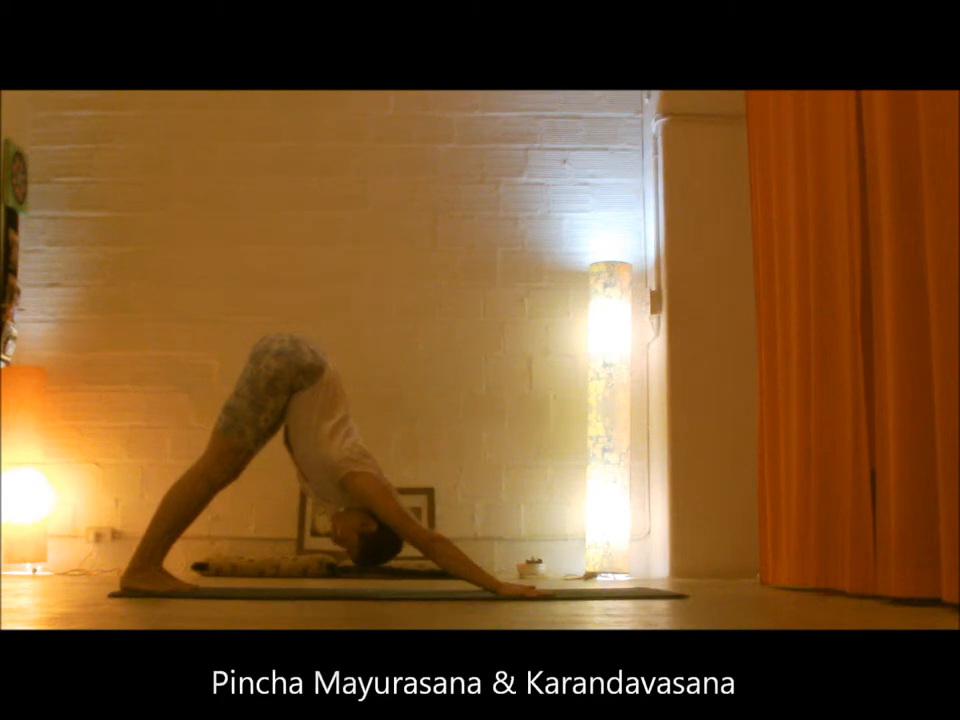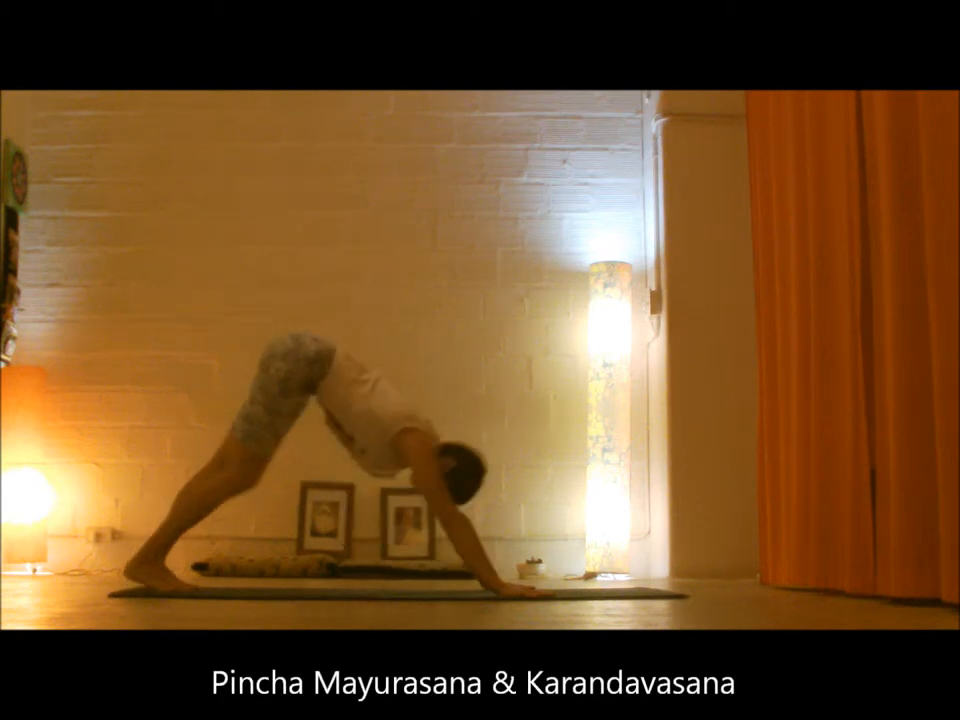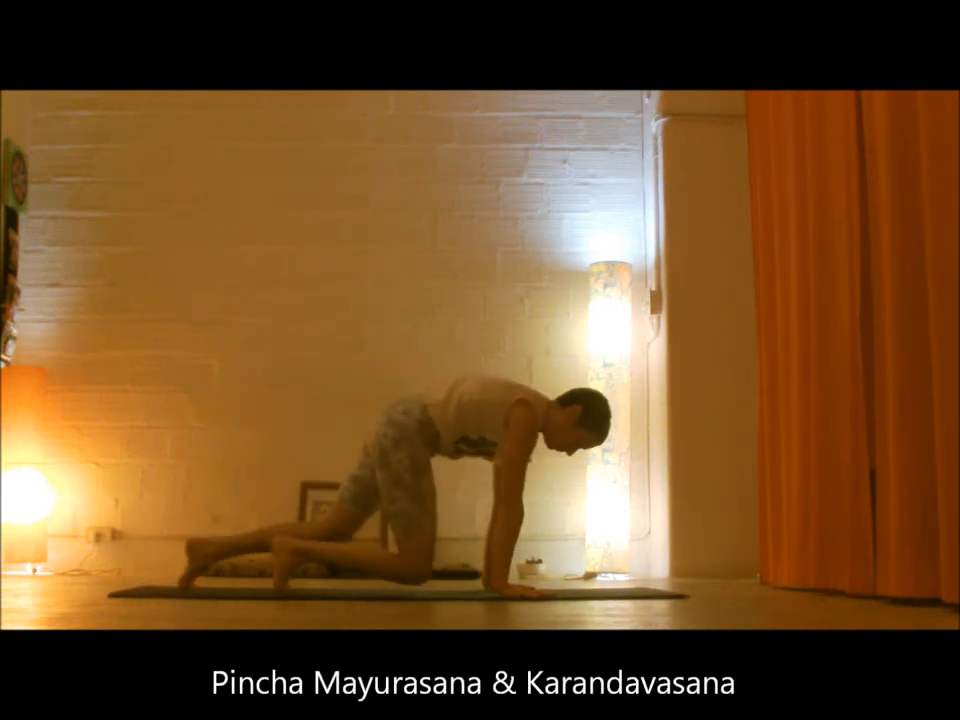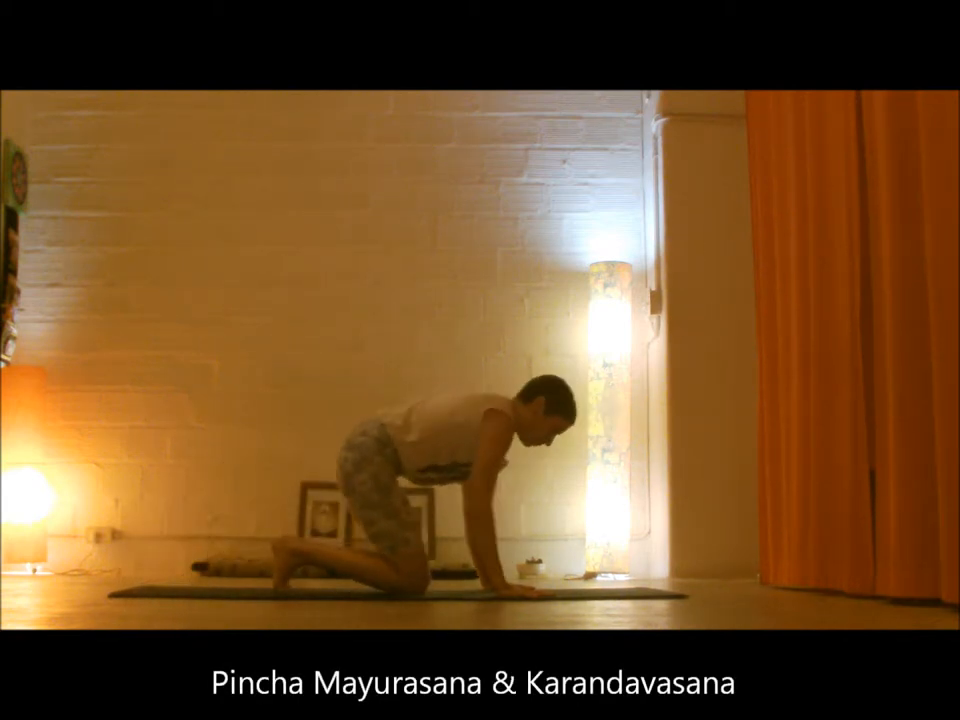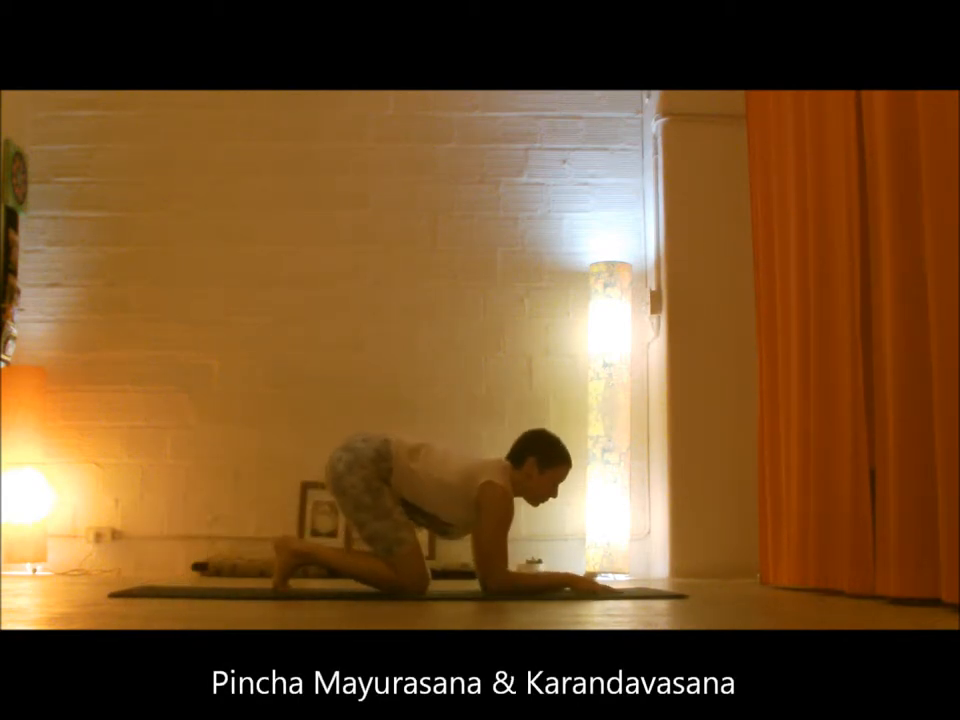
dt=1s
person 1, frame 1
right shoulder: (359, 483)
left elbow: (428, 541)
right elbow: (430, 541)
left hip: (292, 369)
right hip: (285, 360)
left knee: (225, 473)
right knee: (215, 468)
left ankle: (150, 566)
right ankle: (140, 567)
person 1, frame 2
left shoulder: (422, 444)
right shoulder: (418, 444)
left elbow: (450, 519)
right elbow: (450, 518)
left wrist: (485, 577)
right wrist: (496, 584)
left hip: (303, 365)
right hip: (299, 359)
left knee: (227, 467)
right knee: (239, 475)
left ankle: (153, 562)
right ankle: (146, 558)
person 1, frame 3
left shoulder: (514, 420)
right shoulder: (529, 415)
left elbow: (502, 505)
right elbow: (511, 505)
left wrist: (490, 576)
right wrist: (501, 581)
left hip: (401, 427)
right hip: (408, 434)
left knee: (329, 531)
right knee: (415, 567)
left ankle: (211, 550)
right ankle: (296, 550)
person 1, frame 4
left shoulder: (489, 417)
right shoulder: (501, 420)
left elbow: (475, 506)
right elbow: (477, 506)
left wrist: (489, 578)
right wrist: (498, 582)
left hip: (367, 452)
right hip: (370, 456)
left knee: (408, 569)
right knee: (413, 581)
left ankle: (299, 550)
right ankle: (298, 552)
person 1, frame 5
left shoulder: (490, 480)
right shoulder: (498, 493)
left elbow: (488, 577)
right elbow: (495, 580)
left wrist: (557, 581)
right wrist: (568, 579)
left hip: (361, 458)
right hip: (361, 465)
left knee: (408, 575)
right knee: (413, 582)
left ankle: (299, 552)
right ankle: (300, 552)
